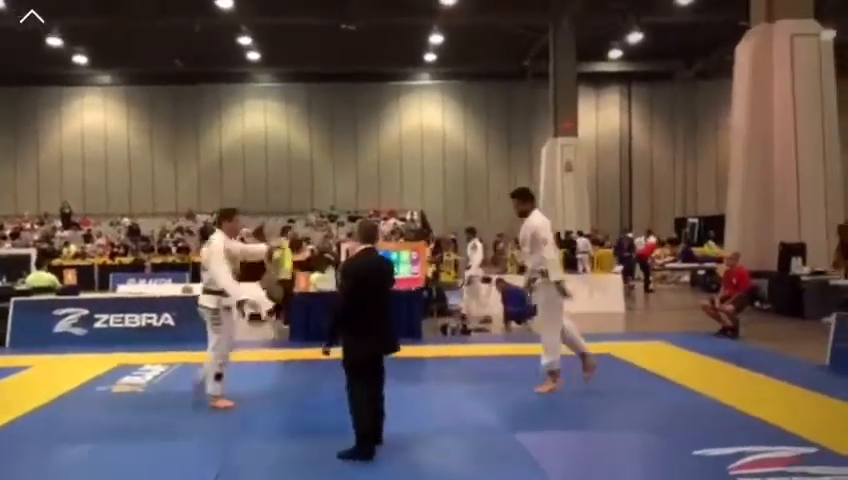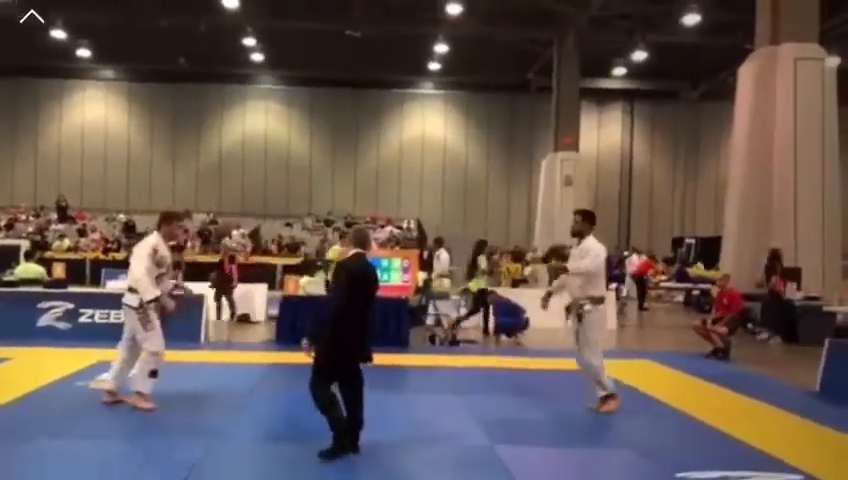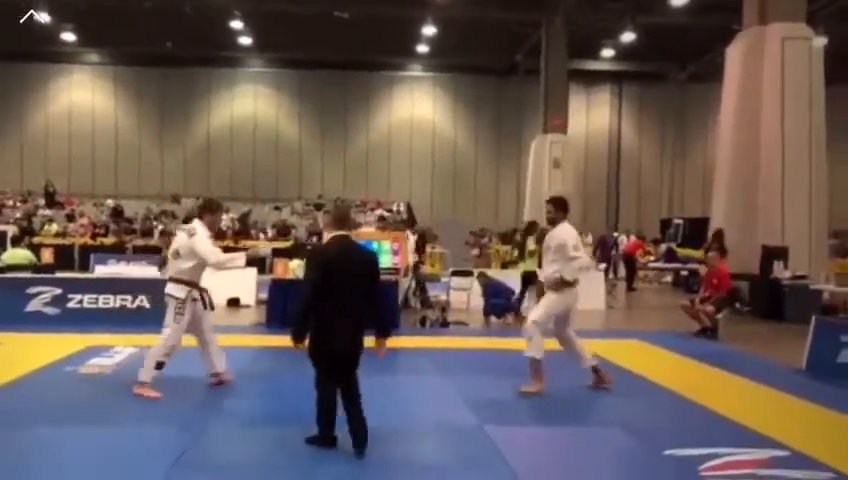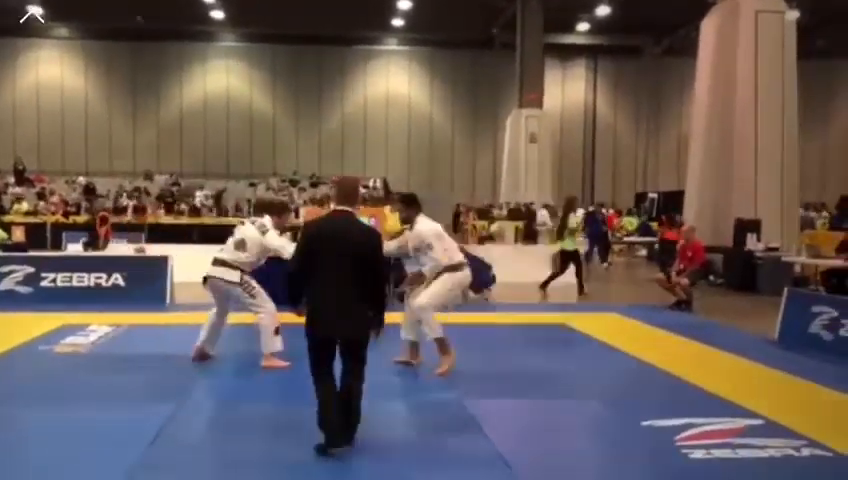
dt=0.7s
person 1, frame 1
left shoulder: (352, 265)
right shoulder: (386, 264)
left elbow: (343, 305)
left wrist: (331, 338)
left hip: (358, 336)
right hip: (379, 333)
left knee: (357, 388)
right knee: (374, 383)
left ankle: (364, 445)
right ankle: (375, 433)
person 1, frame 2
left shoulder: (346, 266)
right shoulder: (370, 270)
left elbow: (335, 305)
left wrist: (312, 336)
left hip: (338, 337)
right hip: (356, 337)
left knee: (319, 384)
right knee: (351, 386)
left ankle: (343, 437)
right ankle: (351, 439)
person 1, frame 3
left shoulder: (319, 254)
right shoulder: (367, 256)
left elbow: (309, 296)
right elbow: (374, 296)
left wrist: (299, 330)
right wrist: (382, 330)
left hip: (325, 332)
right hip: (353, 332)
left knee: (326, 383)
right knee: (348, 381)
left ankle: (326, 435)
right ankle: (359, 436)
person 1, frame 4
left shoulder: (312, 229)
right shoulder: (370, 235)
left elbow: (296, 269)
right elbow: (379, 280)
left wrist: (297, 299)
right wrist: (377, 316)
left hip: (320, 315)
right hip: (356, 316)
left knee: (322, 372)
right knee: (353, 373)
left ankle: (332, 433)
right ankle: (346, 431)
person 2, frame 1
left shoulder: (538, 223)
right shoulder: (529, 223)
left elbow: (550, 253)
left wrist: (558, 281)
right wrist: (529, 278)
left hip: (547, 282)
right hip: (540, 280)
left knee: (547, 328)
right knee: (559, 322)
left ankle: (552, 376)
right ankle: (585, 357)
person 2, frame 2
left shoulder: (595, 248)
right shoulder: (578, 248)
left elbow: (592, 265)
right elbow: (569, 275)
left wrist: (566, 267)
right wrist: (550, 291)
left hip: (592, 310)
right hip: (580, 309)
left knee: (591, 357)
right knee: (584, 357)
left ankle: (610, 395)
right ankle: (604, 395)
person 2, frame 3
left shoulder: (566, 234)
right shoulder: (554, 234)
left elbow: (584, 261)
left wrist: (563, 278)
right wrist: (544, 280)
left hip: (562, 292)
right hip: (557, 291)
left knee: (533, 326)
right knee: (566, 336)
left ankle: (537, 379)
right ankle: (599, 375)
person 2, frame 4
left shoulder: (425, 230)
right shoulder: (414, 230)
left elbow: (438, 260)
right elbow: (394, 246)
left wrist: (419, 275)
left hip: (456, 274)
right hip: (445, 273)
left knee: (421, 306)
right knee: (412, 305)
left ankle: (446, 353)
right ankle: (412, 354)
person 3, frame 1
left shoulder: (226, 242)
right shoulder: (217, 245)
left elbow: (246, 251)
right elbow: (223, 276)
left wrist: (268, 248)
right wrist: (243, 299)
left hip: (221, 301)
right hip: (215, 302)
left knee: (223, 346)
right knee: (220, 348)
left ankle: (203, 380)
right ankle: (215, 395)
person 3, frame 2
left shoulder: (161, 247)
right shoulder: (149, 245)
right elbow: (139, 276)
left wrist: (174, 287)
right wrist: (159, 298)
left hip: (142, 303)
right hip: (140, 303)
left knee: (129, 349)
right knee: (154, 348)
left ankle: (111, 391)
right ankle: (140, 394)
person 3, frame 3
left shoulder: (189, 230)
right shoulder: (198, 236)
right elbow: (217, 259)
right wrist: (247, 254)
left hip: (187, 290)
right hip: (181, 292)
left knee: (206, 334)
right knee: (170, 339)
left ankle: (218, 372)
right ankle: (143, 383)
person 3, frame 4
left shoulder: (252, 223)
right shoulder: (268, 233)
right elbow: (290, 251)
left hip: (215, 272)
right hip: (232, 275)
left knee: (220, 310)
right knee: (266, 309)
left ankle: (202, 349)
right ankle: (269, 356)
